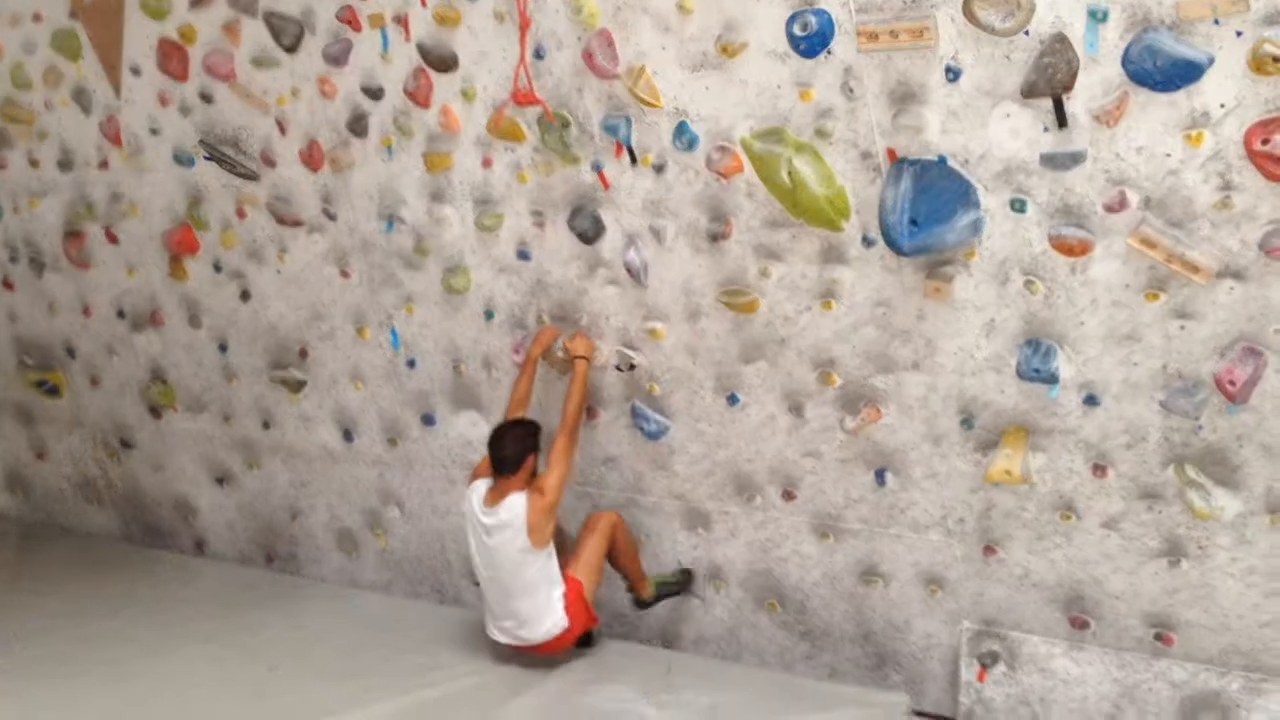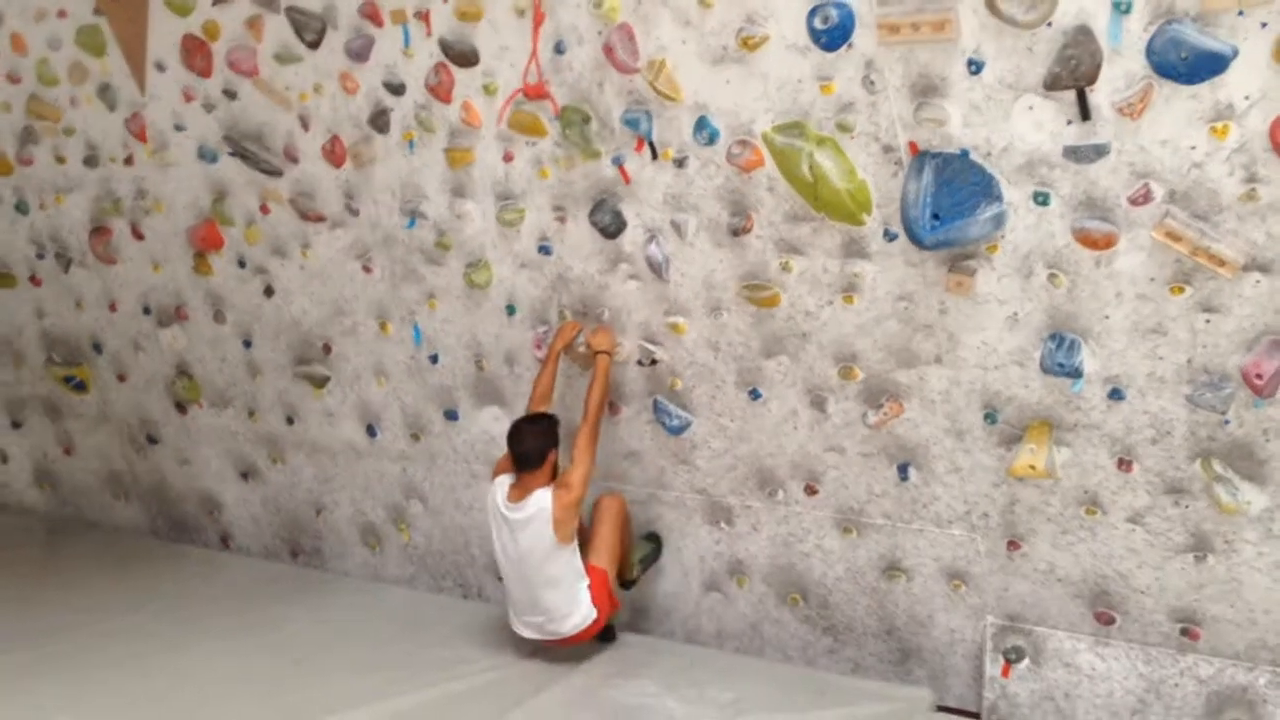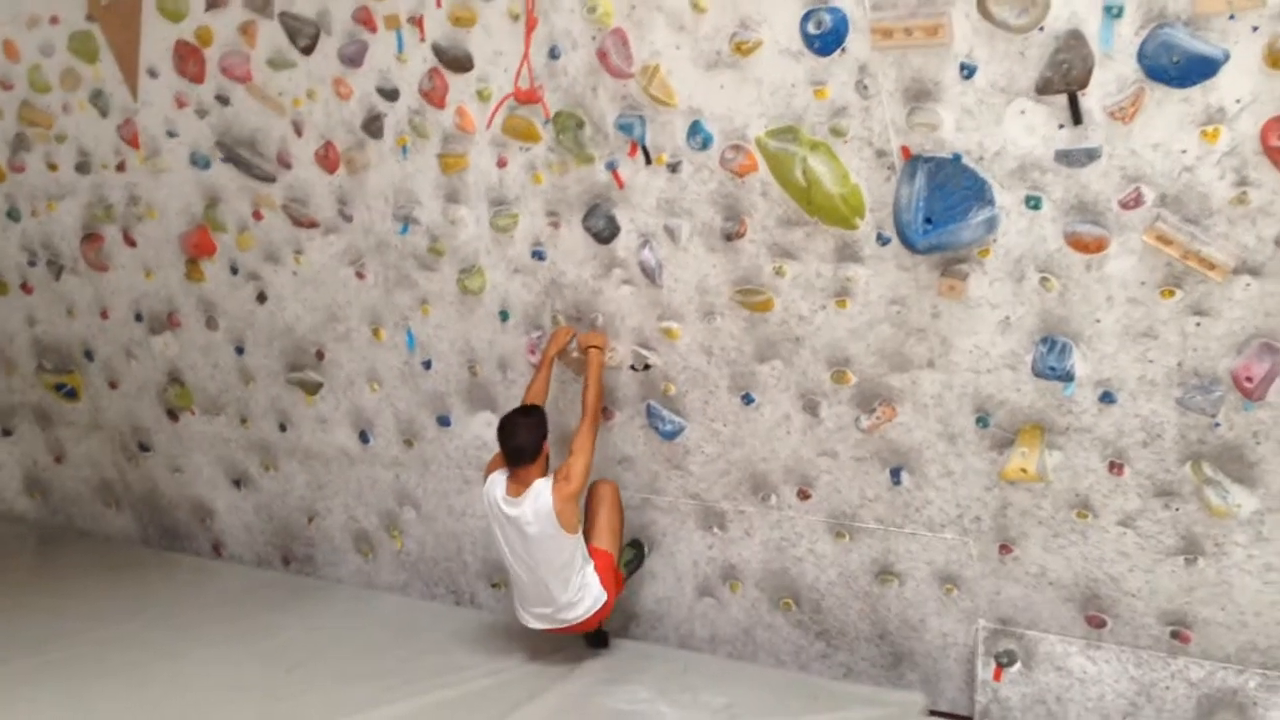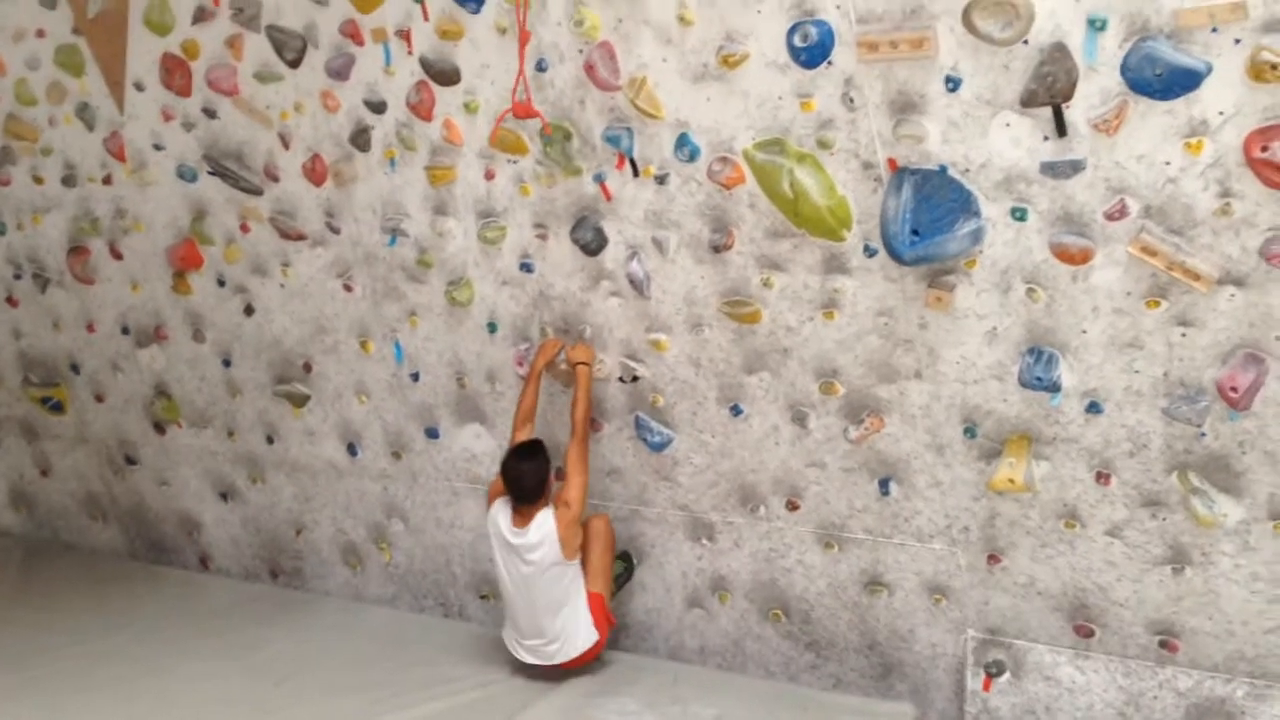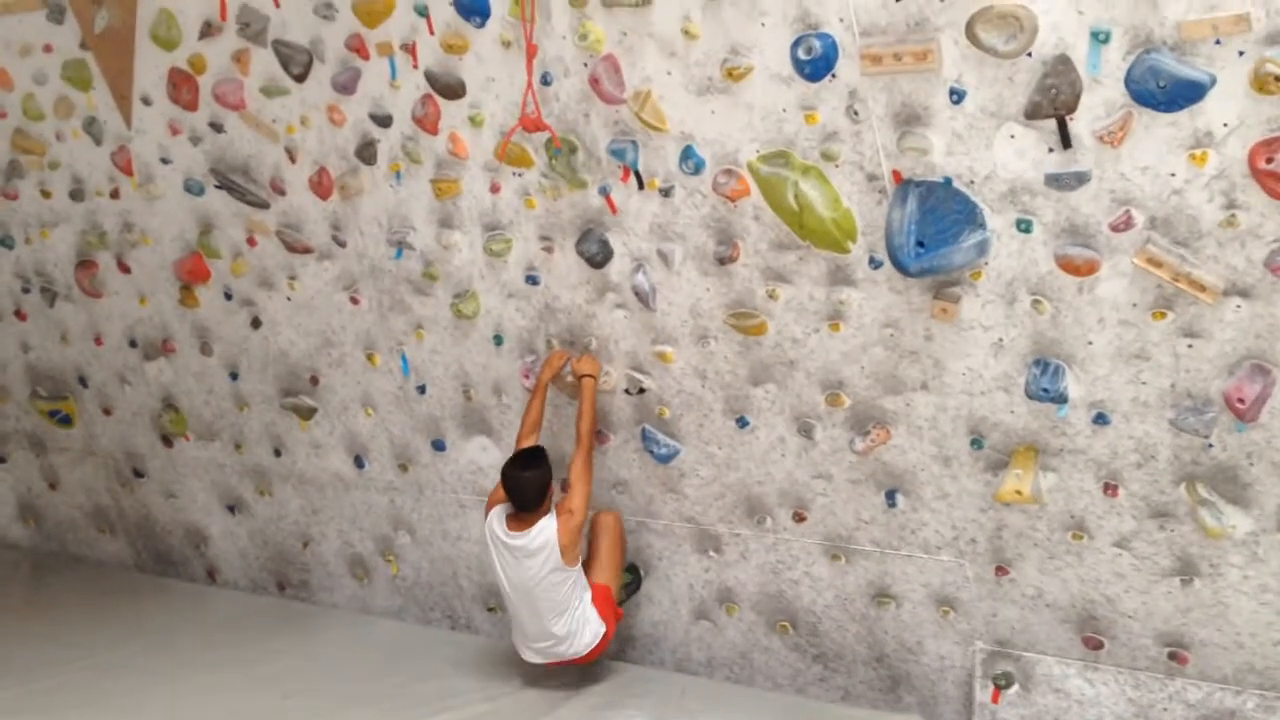
dt=0.3s
person 1, frame 1
left shoulder: (477, 488)
right shoulder: (537, 505)
left elbow: (511, 419)
right elbow: (568, 427)
left wrist: (533, 355)
right wrist: (580, 360)
left hip: (503, 633)
right hip: (552, 633)
right knee: (606, 520)
right ankle: (644, 590)
person 1, frame 2
left shoulder: (499, 484)
right shoulder: (561, 501)
left elbow: (535, 412)
right elbow: (590, 423)
left wrist: (556, 349)
right wrist: (603, 355)
left hip: (528, 626)
right hip: (577, 626)
right knee: (610, 503)
right ankle: (628, 570)
person 1, frame 3
left shoulder: (493, 481)
right shoulder: (562, 490)
left elbow: (526, 412)
right elbow: (590, 418)
left wrist: (550, 353)
right wrist: (594, 353)
left hip: (535, 620)
right hip: (586, 612)
right knee: (604, 487)
left ankle: (592, 628)
right ankle: (618, 567)
person 1, frame 4
left shoulder: (496, 510)
right shoulder: (563, 520)
left elbow: (521, 432)
right elbow: (579, 436)
left wrist: (538, 365)
right wrist: (582, 368)
left hip: (523, 650)
right hip: (579, 650)
right knee: (597, 523)
right ankle: (607, 583)
person 1, frame 5
left shoulder: (493, 515)
right shoulder: (563, 526)
left elbow: (524, 442)
right elbow: (584, 446)
left wrist: (544, 378)
right wrist: (588, 380)
left hip: (531, 652)
right hip: (584, 646)
right knee: (607, 520)
right ankle: (617, 591)
